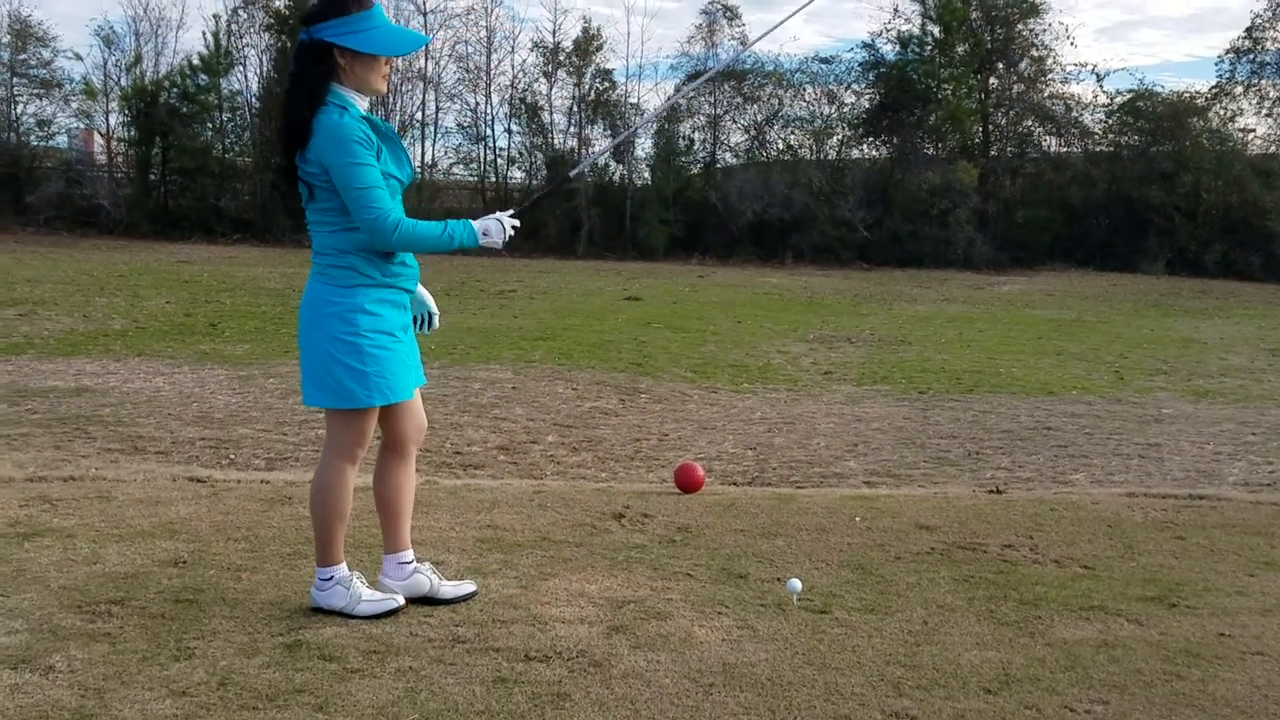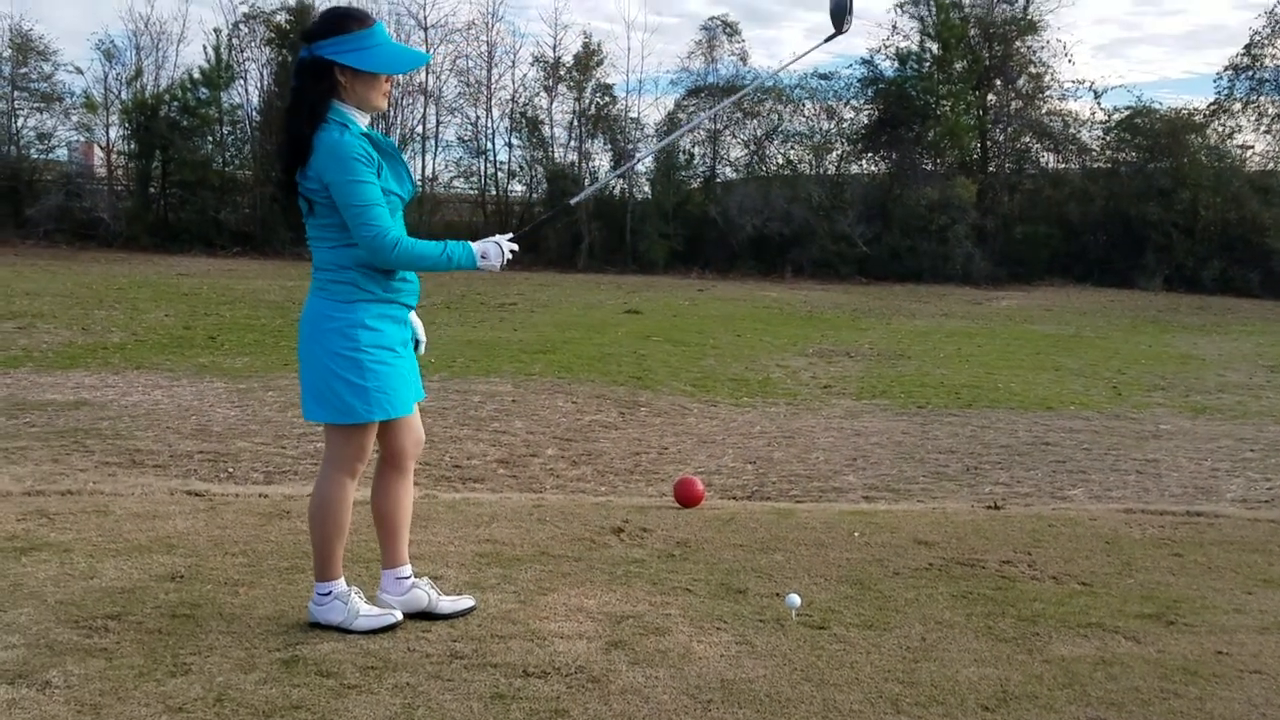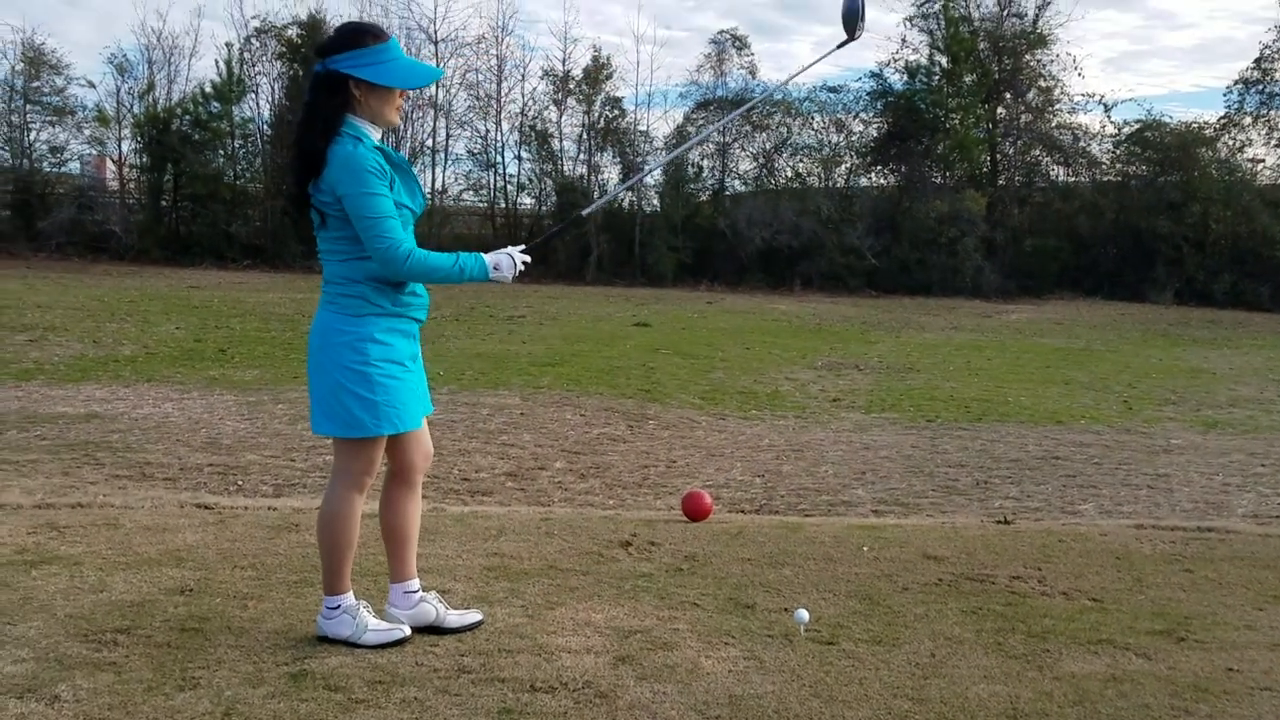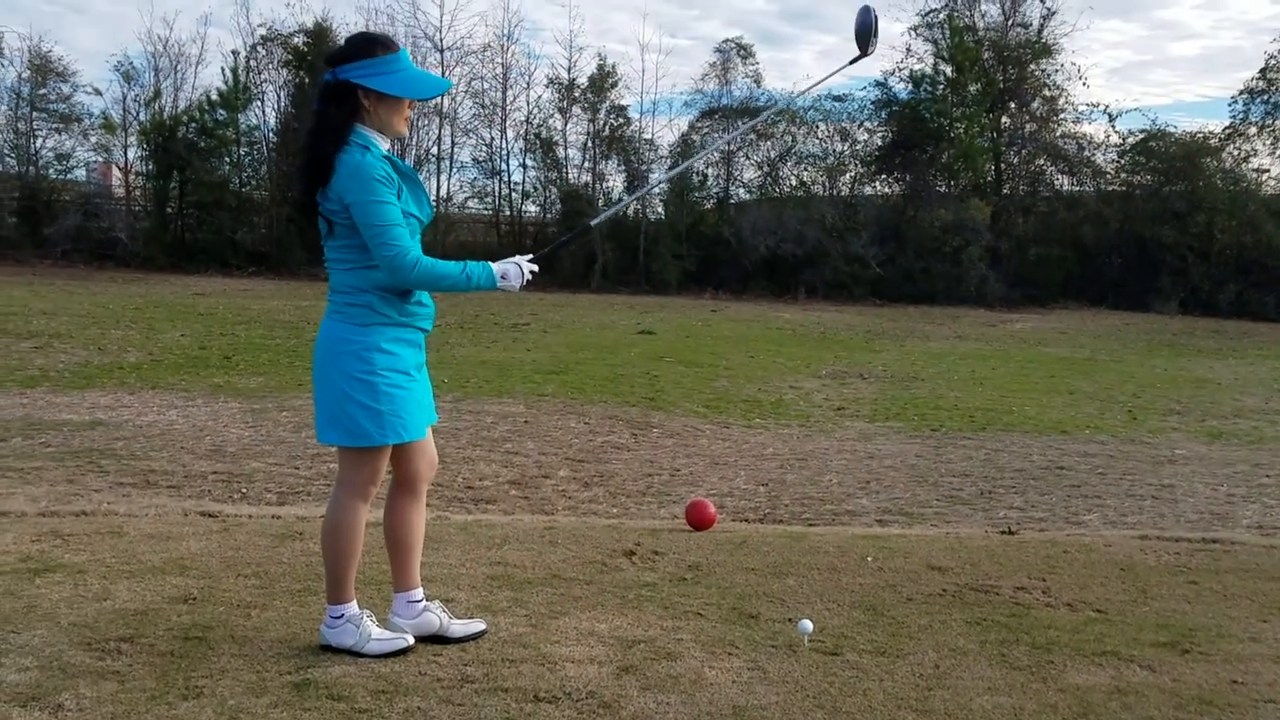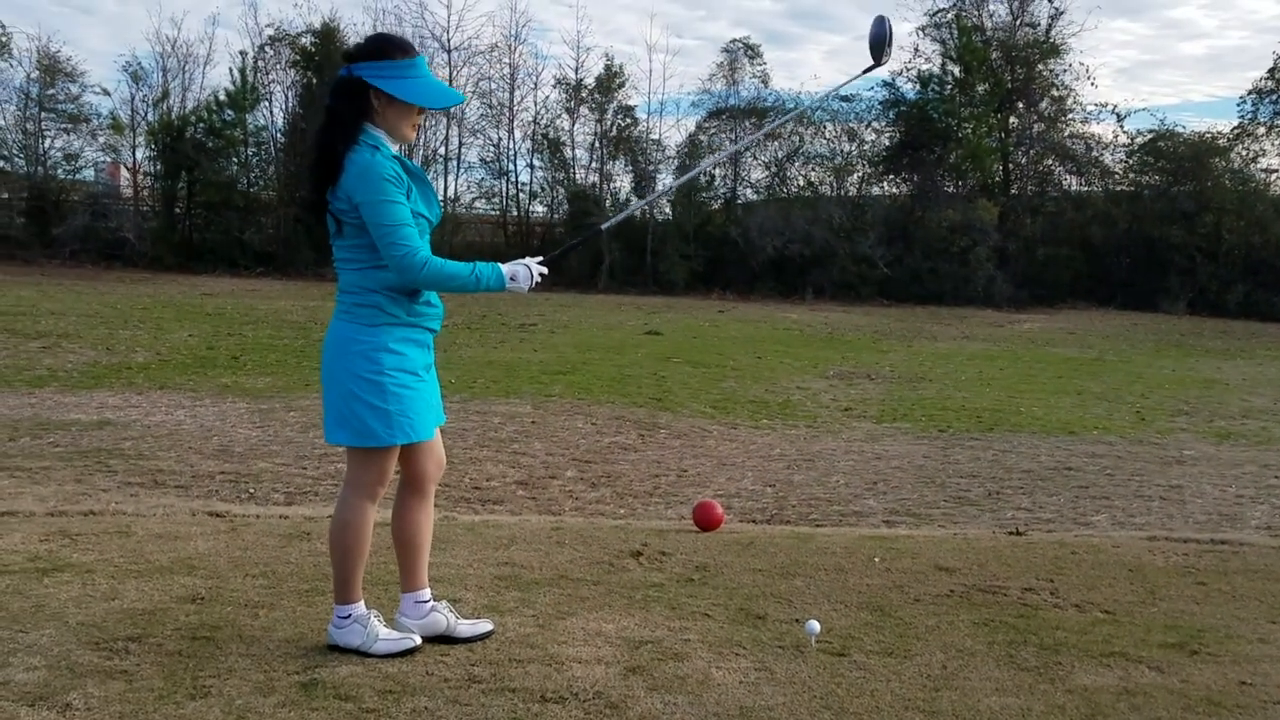
dt=0.2s
person 1, frame 1
left shoulder: (351, 121)
right shoulder: (338, 127)
right elbow: (382, 227)
left wrist: (409, 284)
right wrist: (474, 232)
left hip: (379, 303)
right hip: (354, 307)
left knee: (406, 434)
right knee: (348, 447)
left ankle: (400, 569)
right ankle: (331, 581)
person 1, frame 2
left shoulder: (354, 137)
right shoulder: (339, 144)
right elbow: (381, 244)
left wrist: (403, 307)
right wrist: (472, 254)
left hip: (378, 320)
right hip: (354, 322)
left knee: (404, 449)
right knee: (347, 462)
left ankle: (399, 585)
right ankle: (329, 597)
person 1, frame 3
left shoulder: (365, 151)
right shoulder: (352, 157)
right elbow: (394, 256)
left wrist: (404, 324)
right wrist: (484, 266)
left hip: (386, 332)
right hip: (364, 335)
left knee: (413, 463)
right knee: (356, 474)
left ankle: (406, 598)
right ankle: (337, 610)
person 1, frame 4
left shoulder: (372, 161)
right shoulder: (360, 166)
right elbow: (402, 264)
right wrist: (491, 274)
left hip: (394, 341)
right hip: (370, 344)
left knee: (416, 472)
right knee: (360, 483)
left ankle: (410, 607)
right ankle: (341, 619)
person 1, frame 5
left shoulder: (379, 161)
right shoulder: (370, 166)
right elbow: (410, 264)
right wrist: (500, 276)
left hip: (403, 343)
right hip: (378, 345)
left knee: (425, 473)
right knee: (368, 483)
left ankle: (418, 608)
right ankle: (348, 619)
